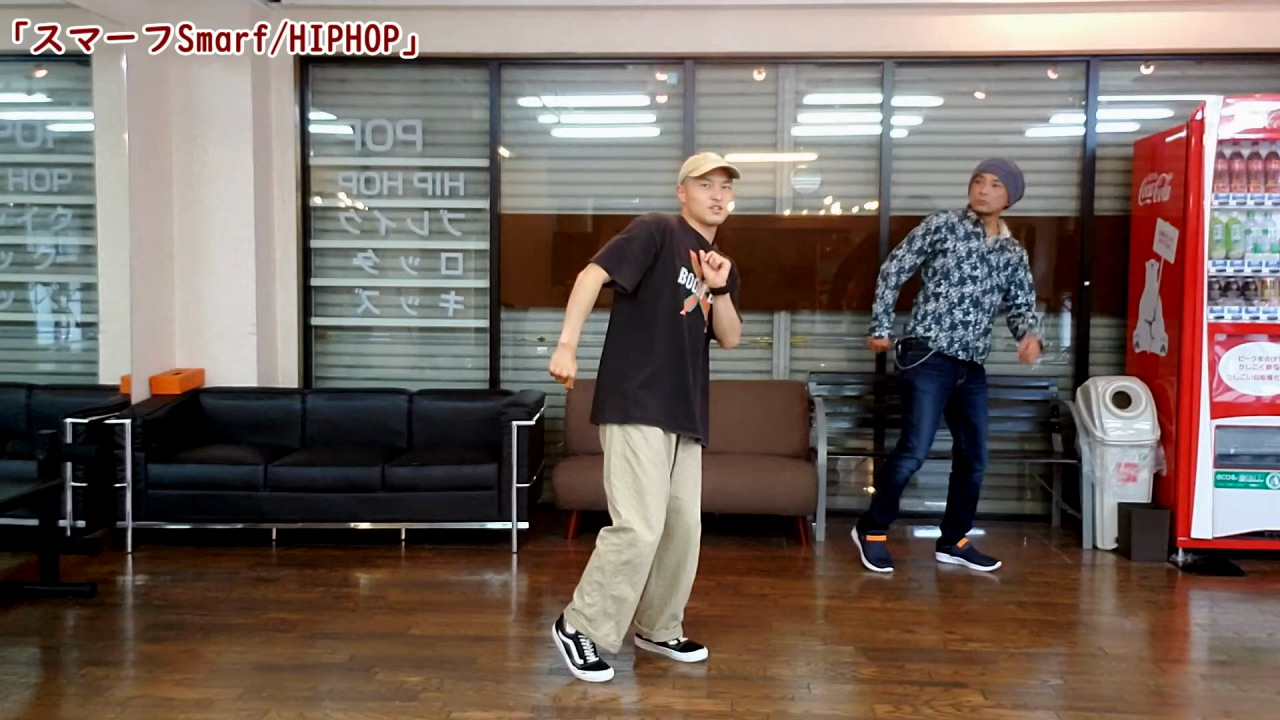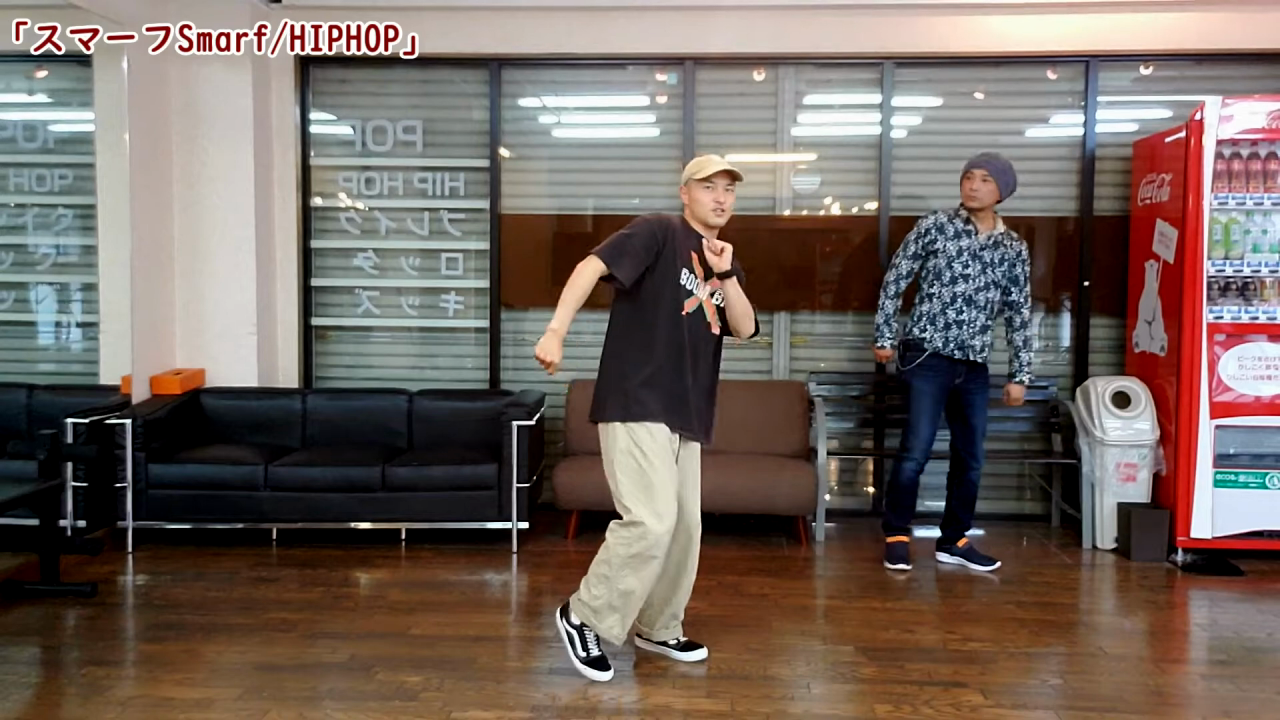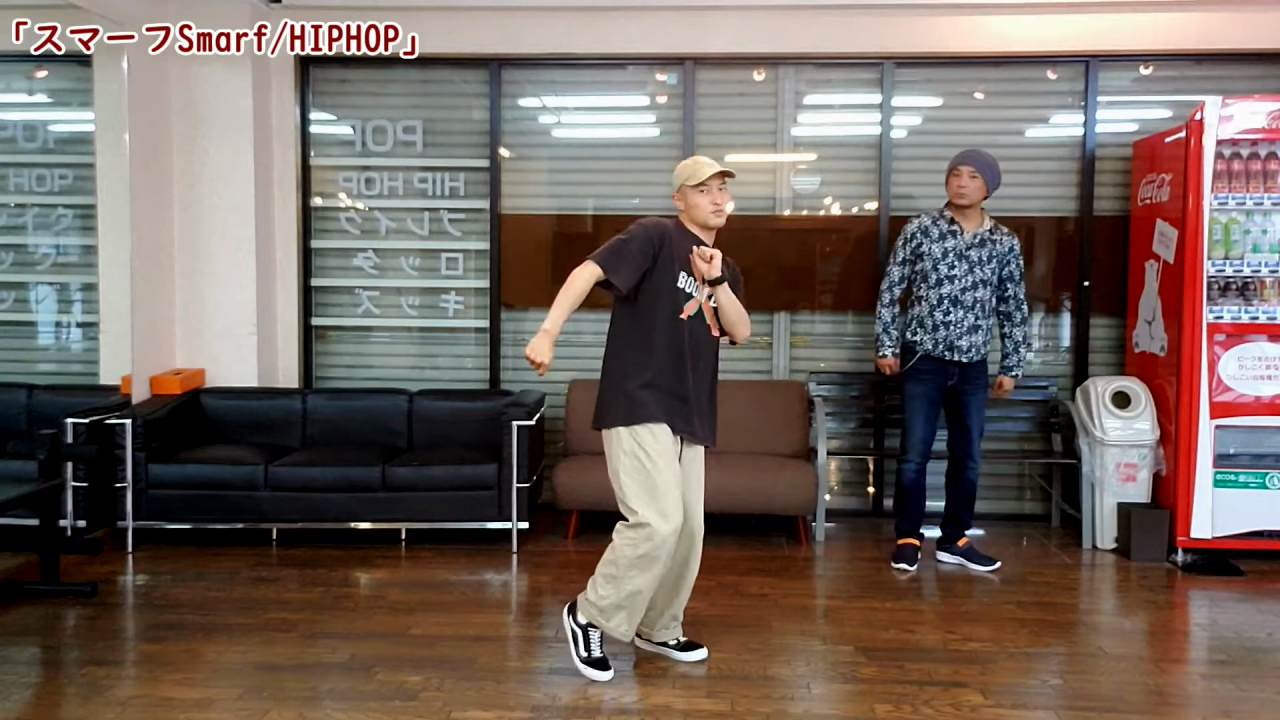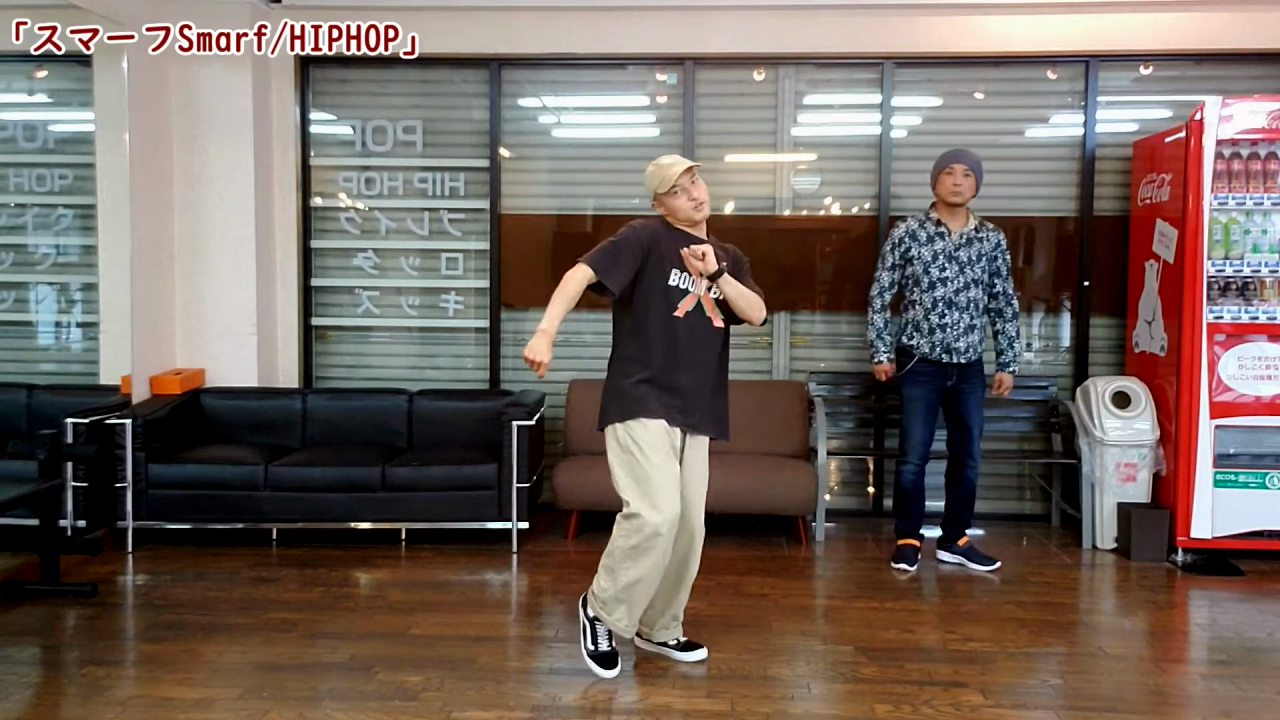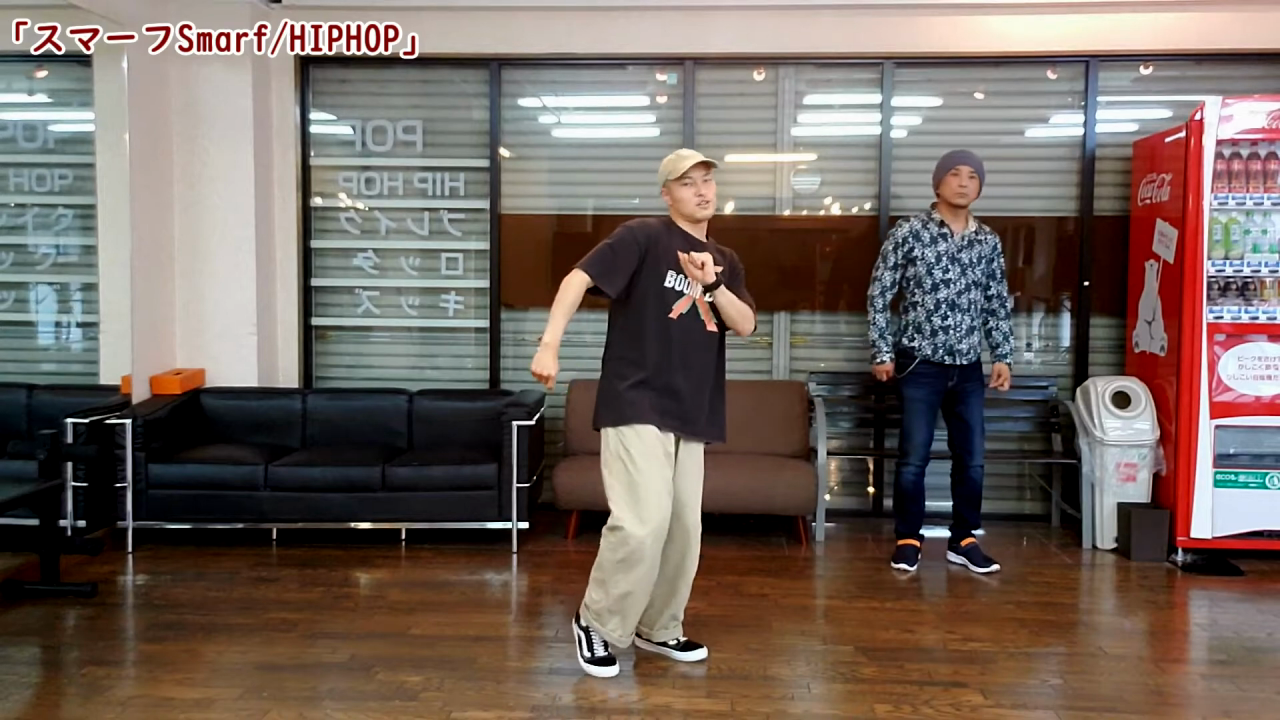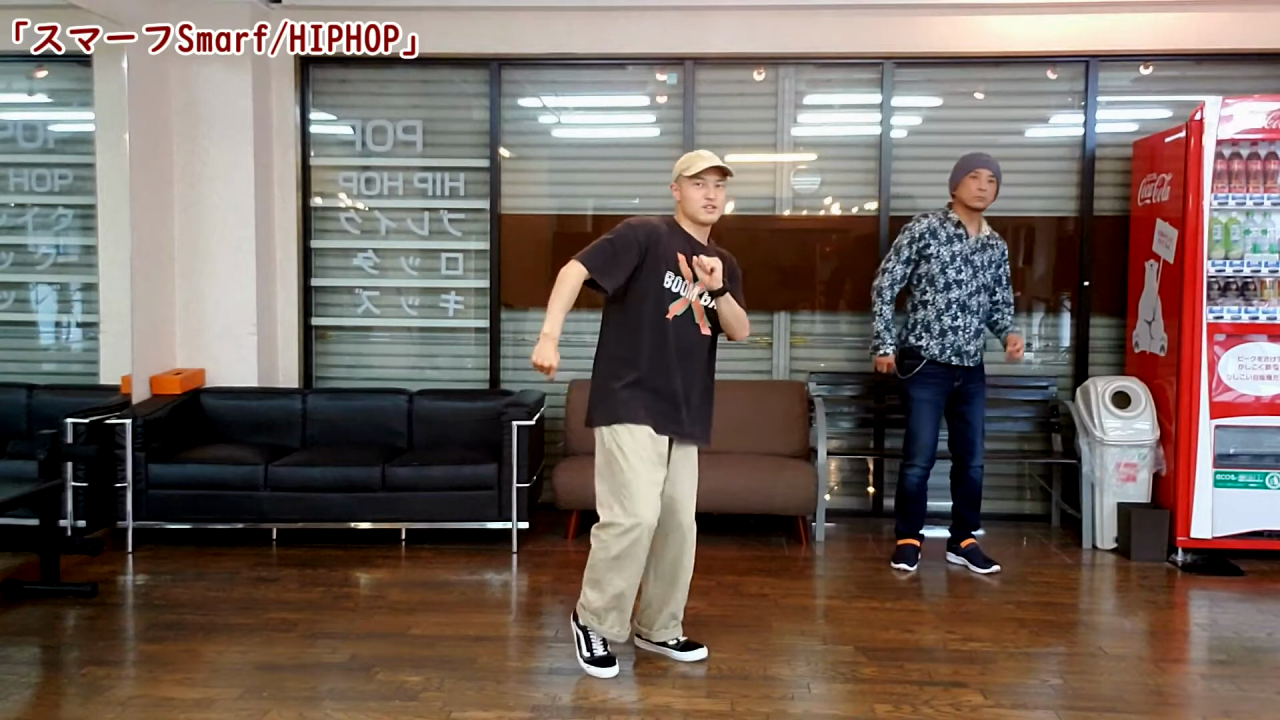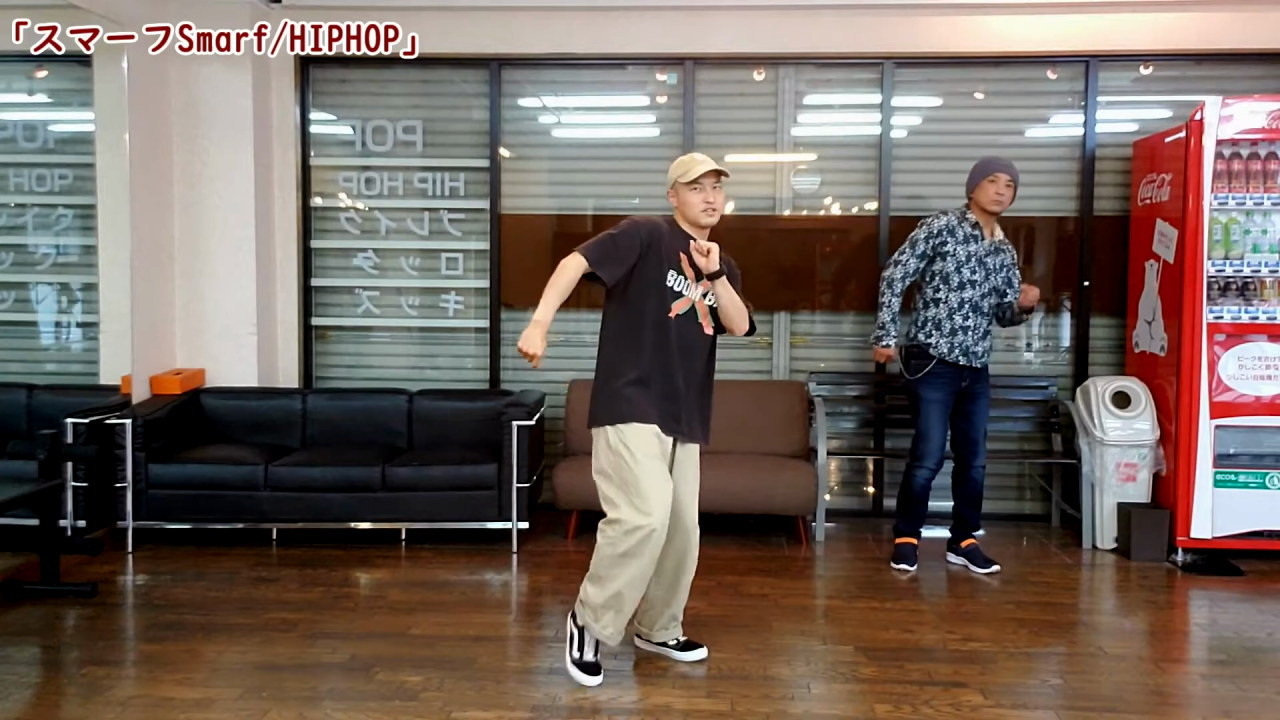
dt=0.2s
person 1, frame 1
left shoulder: (720, 263)
right shoulder: (655, 232)
left elbow: (730, 337)
right elbow: (593, 274)
left wrist: (720, 290)
right wrist: (566, 345)
left hip: (684, 412)
right hip: (636, 404)
left knee: (683, 527)
right knee: (639, 526)
left ankle: (658, 628)
right ankle: (579, 625)
person 1, frame 2
left shoulder: (729, 267)
right shoulder: (658, 231)
left elbow: (746, 329)
right elbow: (591, 266)
left wrist: (724, 275)
right wrist: (556, 330)
left hip: (685, 412)
right hip: (635, 403)
left knee: (685, 526)
right knee: (650, 521)
left ankle: (658, 628)
right ankle: (583, 616)
person 1, frame 3
left shoulder: (727, 269)
right shoulder: (655, 236)
left elbow: (741, 332)
right elbow: (588, 271)
left wrist: (716, 281)
right wrist: (548, 332)
left hip: (689, 416)
right hip: (637, 407)
left knee: (687, 529)
right knee: (656, 522)
left ankle: (658, 629)
right ankle: (590, 615)
person 1, frame 4
left shoulder: (730, 258)
right shoulder: (644, 238)
left elbow: (757, 314)
right elbow: (581, 274)
left wrist: (714, 274)
right wrist: (545, 333)
left hip: (695, 413)
right hip: (640, 404)
left knee: (688, 526)
right knee: (654, 515)
left ankle: (659, 628)
right ankle: (602, 611)
person 1, frame 5
left shoulder: (726, 261)
right shoulder: (642, 237)
left elbow: (746, 326)
right elbow: (579, 278)
left wrist: (714, 287)
right wrist: (550, 344)
left hip: (692, 414)
right hip: (634, 406)
left knee: (684, 527)
right knee: (639, 523)
left ankle: (659, 628)
right ankle: (596, 625)
person 1, frame 6
left shoulder: (724, 266)
right shoulder: (643, 236)
left elbow: (741, 332)
right elbow: (576, 269)
left wrist: (718, 288)
right wrist: (549, 335)
left hip: (683, 415)
right hip: (626, 405)
left knee: (678, 526)
right knee: (634, 516)
left ankle: (658, 628)
right ankle: (594, 620)
person 1, frame 7
left shoulder: (724, 264)
right shoulder: (646, 234)
left elbow: (740, 326)
right elbow: (576, 264)
left wrist: (715, 274)
right wrist: (538, 323)
left hip: (683, 415)
right hip: (630, 406)
left knee: (682, 528)
right knee: (643, 517)
left ankle: (658, 629)
right ankle: (589, 624)
person 2, frame 1
left shoulder: (1015, 254)
right shoulder: (942, 225)
left elbow: (1024, 307)
right elbow: (893, 270)
left wrist: (1031, 337)
right wrist: (880, 325)
left hip: (971, 367)
right hip: (928, 357)
left knee: (973, 458)
right knee: (914, 449)
left ankle: (953, 540)
right ankle: (872, 530)
person 2, frame 2
left shoulder: (1014, 248)
right shoulder: (934, 226)
left elbow: (1019, 313)
right elbow: (895, 281)
left wrist: (1019, 373)
right wrist: (884, 336)
left hip: (974, 367)
right hip: (927, 358)
left knee: (971, 458)
right knee: (916, 451)
left ankle: (953, 540)
right ankle: (897, 534)
person 2, frame 3
left shoulder: (1005, 243)
right shoulder: (920, 229)
left elbow: (1014, 308)
right elbow: (890, 289)
left wrist: (1012, 366)
right wrist: (886, 345)
left hip: (972, 366)
right hip: (923, 360)
left knee: (968, 457)
right knee: (914, 454)
left ankle: (954, 539)
right ankle: (907, 537)
person 2, frame 4
left shoulder: (992, 240)
right shoulder: (907, 232)
left elbow: (1004, 305)
right elbow: (880, 294)
left wrist: (1007, 362)
right wrist: (881, 352)
left hip: (969, 366)
right hip: (919, 363)
left knee: (967, 456)
right knee: (913, 456)
left ankle: (954, 538)
right ankle: (907, 538)
person 2, frame 5
left shoulder: (988, 242)
right shoulder: (909, 232)
left elbow: (997, 304)
right elbow: (879, 294)
left wrist: (1002, 355)
right wrist: (882, 351)
left hip: (968, 367)
right hip: (920, 364)
left knee: (972, 458)
right knee: (914, 456)
left ankle: (963, 539)
right ankle: (907, 538)
person 2, frame 6
left shoulder: (996, 247)
right shoulder: (925, 229)
left elbow: (999, 306)
right elbow: (885, 286)
left wrist: (1010, 333)
right wrist: (884, 344)
left hip: (970, 368)
right hip: (925, 363)
left knee: (971, 459)
right knee: (919, 457)
left ankle: (963, 540)
right ankle: (908, 538)
person 2, frame 7
left shoulder: (1005, 252)
right shoulder: (940, 227)
left elbow: (1003, 315)
right elbow: (894, 278)
left wrist: (1023, 305)
right wrist: (885, 336)
left hip: (976, 369)
right hip: (932, 363)
left knee: (973, 460)
right knee: (927, 457)
left ankle: (963, 540)
right ankle: (905, 535)
